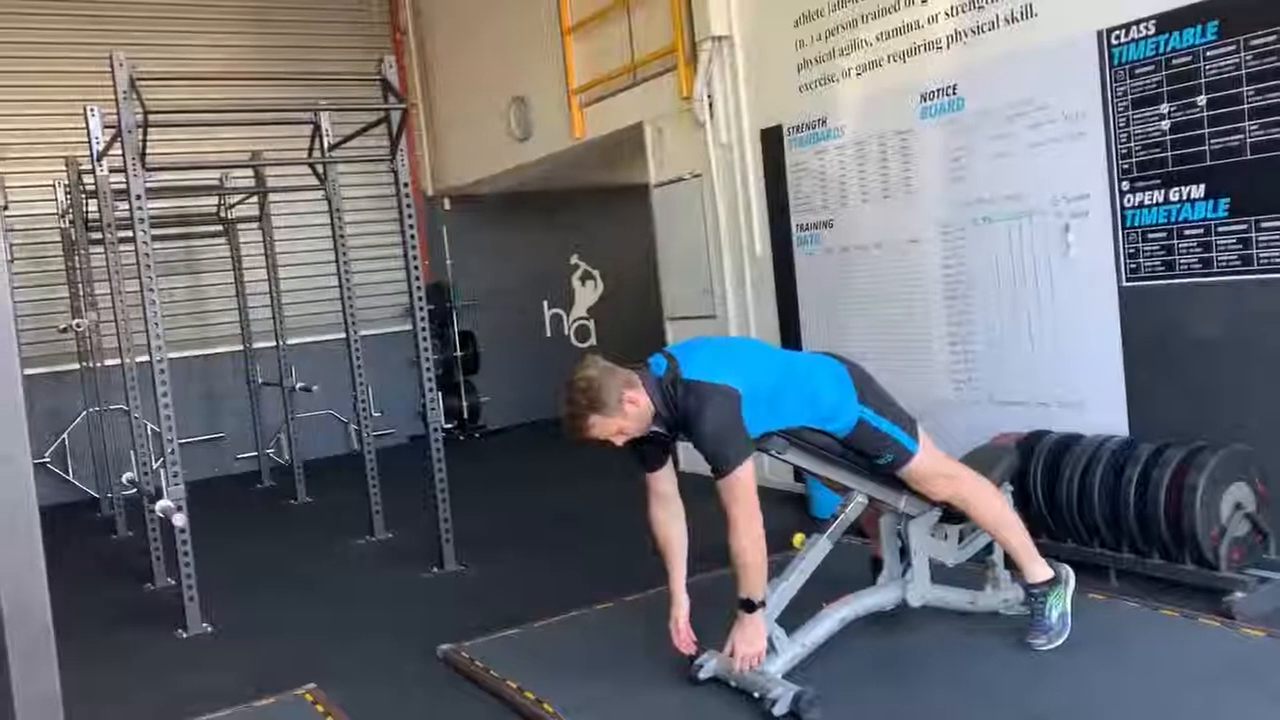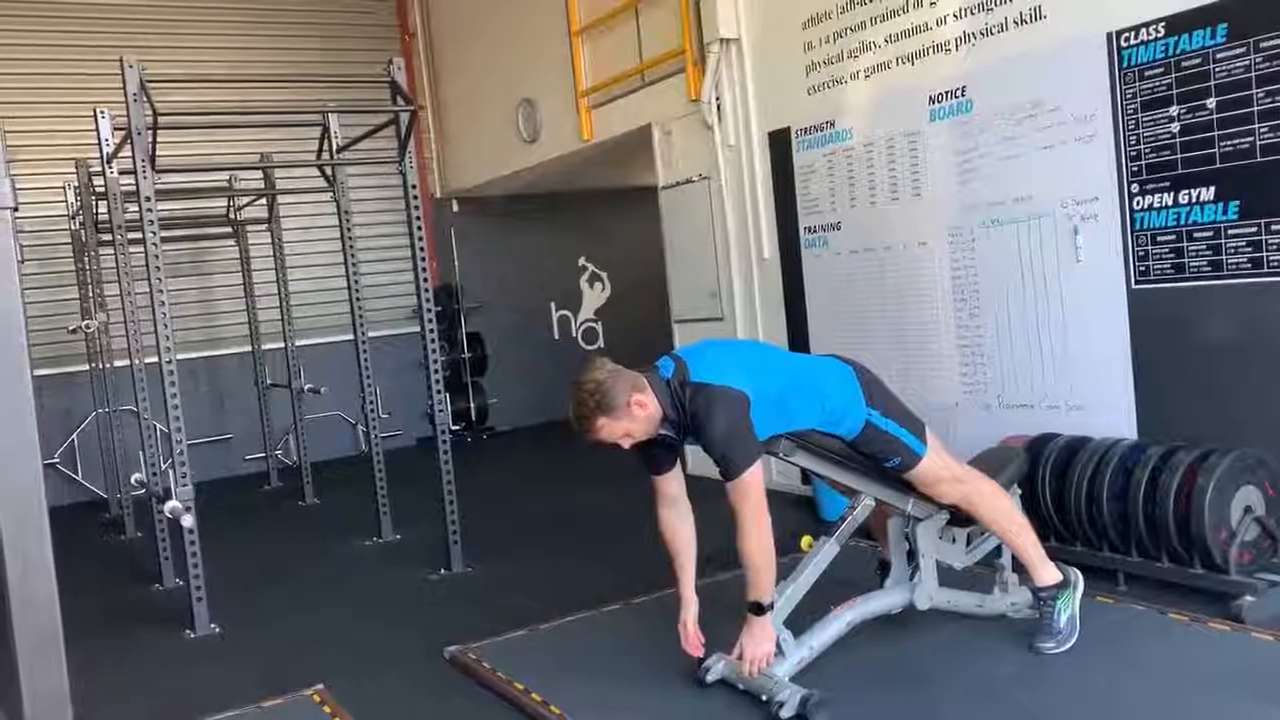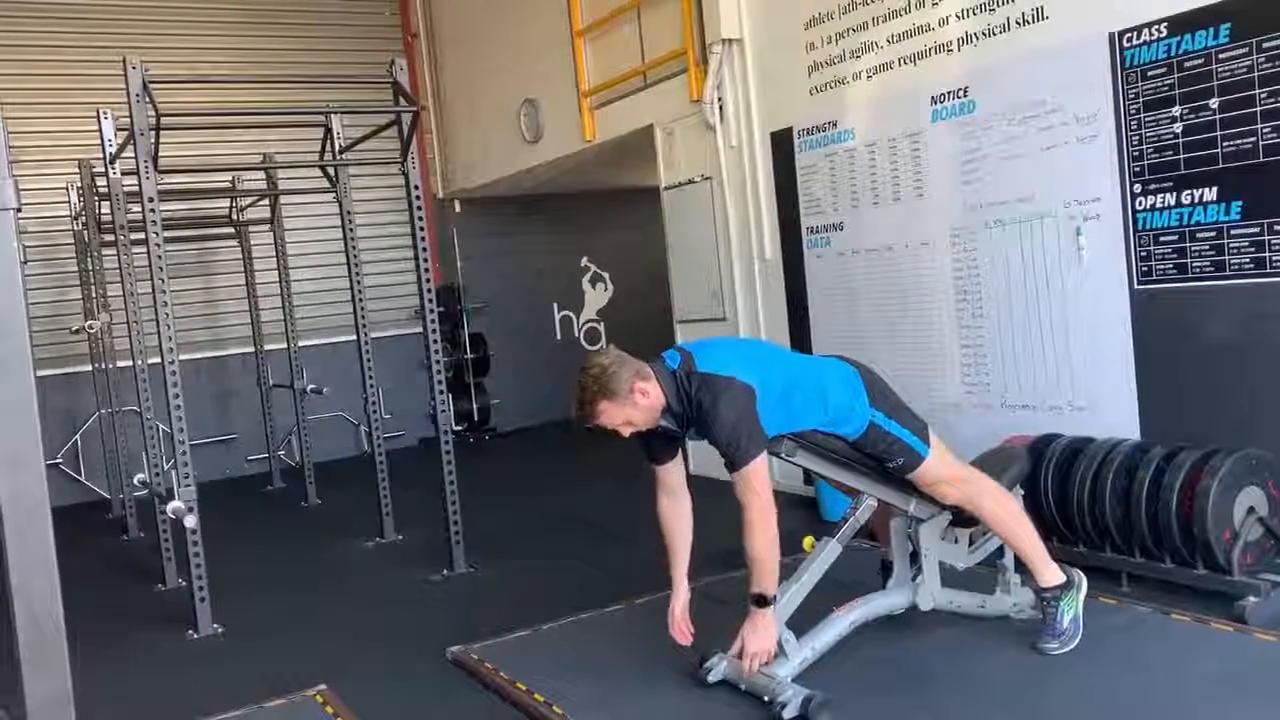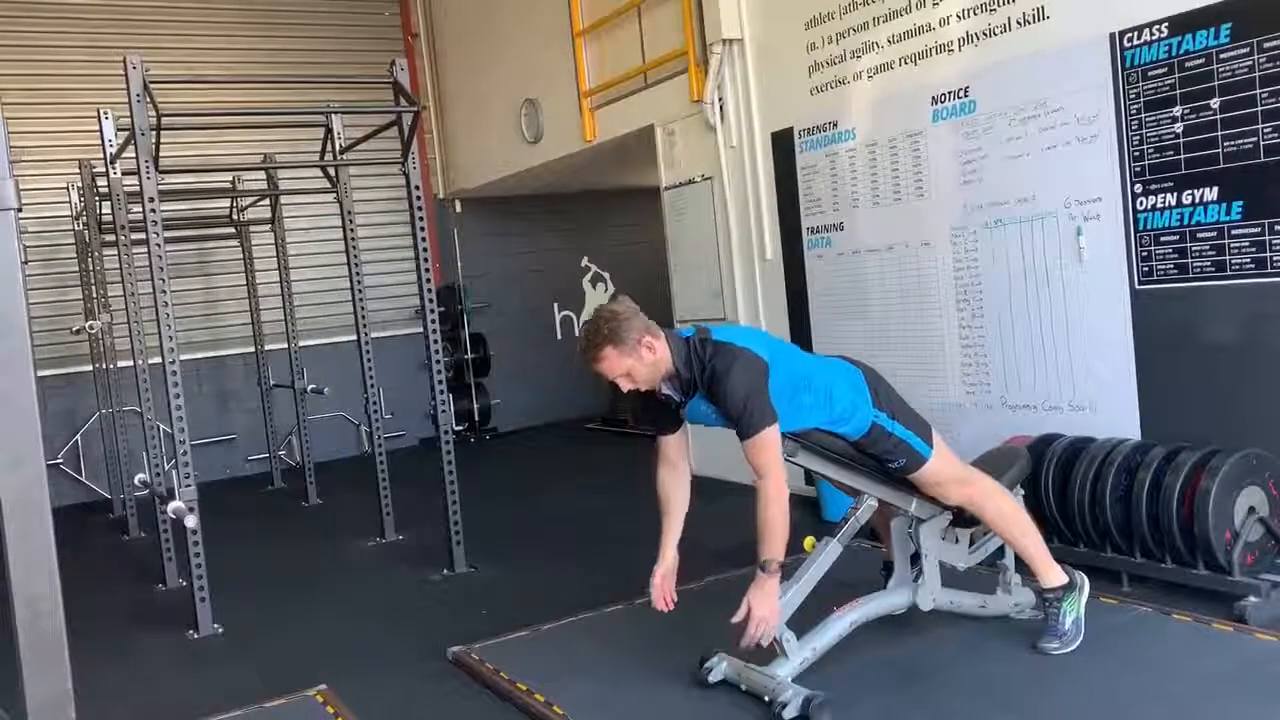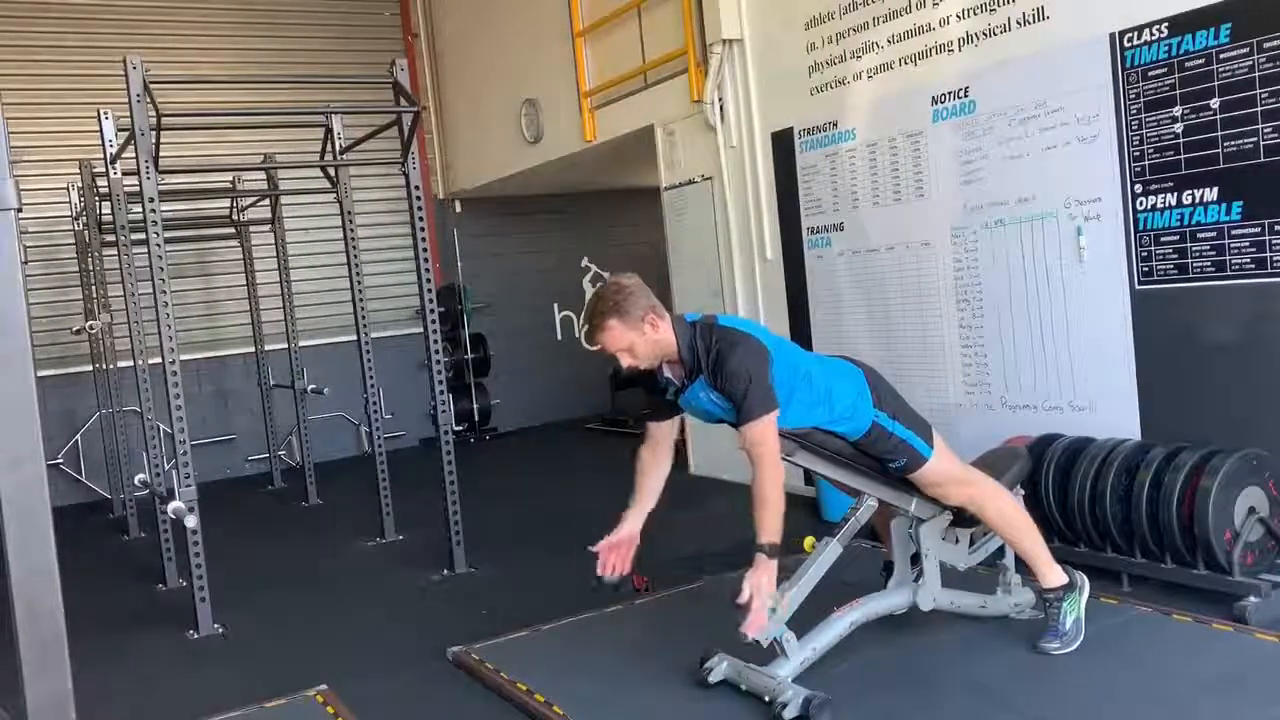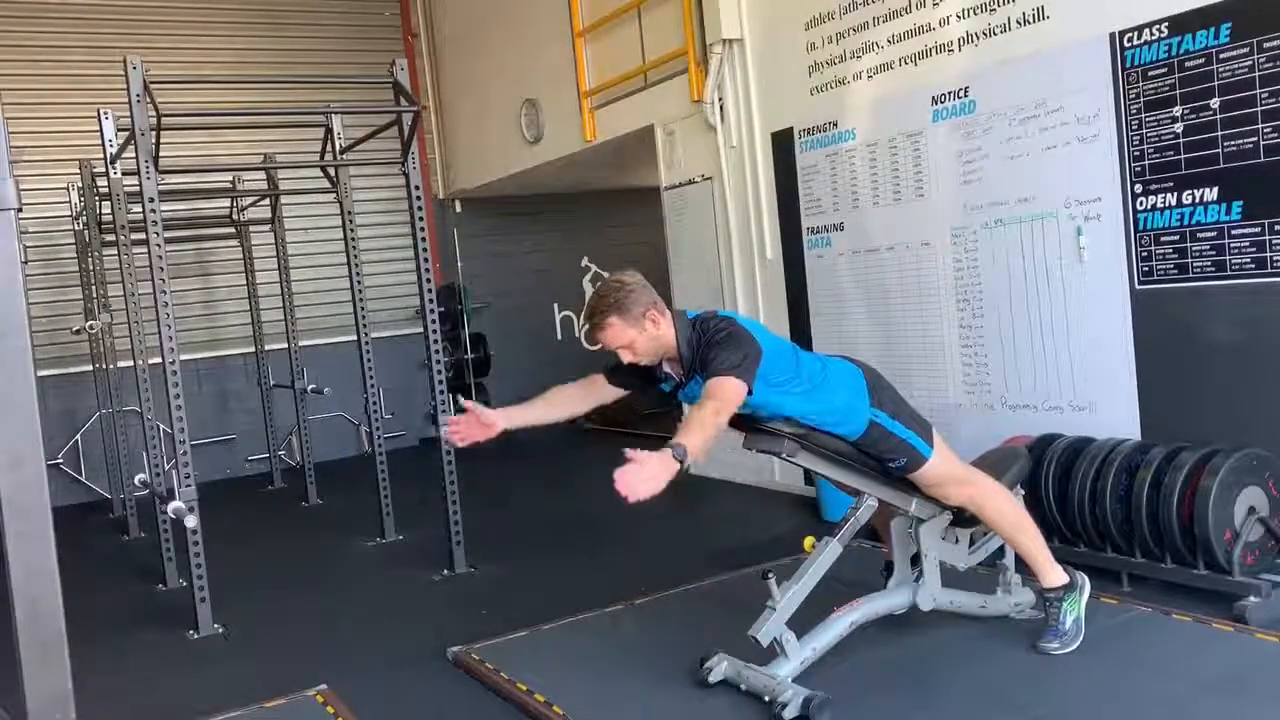
dt=0.5s
person 1, frame 1
left shoulder: (704, 403)
right shoulder: (643, 398)
left elbow: (744, 517)
right elbow: (664, 501)
left wrist: (750, 615)
right wrist: (678, 595)
left hip: (837, 395)
right hip: (805, 409)
left knee: (939, 479)
left ankle: (1044, 580)
person 1, frame 2
left shoulder: (712, 406)
right shoulder: (649, 402)
left elbow: (752, 519)
right elbow: (672, 504)
left wrist: (759, 617)
right wrist: (688, 598)
left hip: (845, 398)
right hip: (812, 412)
left knee: (948, 482)
left ankle: (1053, 583)
person 1, frame 3
left shoulder: (718, 397)
right shoulder: (654, 398)
left elbow: (758, 508)
right elbow: (672, 494)
left wrist: (762, 610)
right wrist: (680, 587)
left hip: (848, 400)
right hip: (814, 413)
left knee: (951, 483)
left ankle: (1057, 585)
person 1, frame 4
left shoulder: (728, 367)
right shoulder: (657, 383)
left elbow: (772, 479)
right elbow: (672, 463)
left wrist: (767, 579)
right wrist: (667, 554)
left hip: (853, 401)
right hip: (815, 420)
left knee: (955, 485)
left ankle: (1058, 585)
person 1, frame 5
left shoulder: (732, 352)
right shoulder: (660, 370)
left elbow: (766, 463)
right elbow: (658, 447)
left wrist: (766, 562)
right wrist: (631, 526)
left hip: (854, 402)
right hip: (816, 422)
left knee: (956, 486)
left ankle: (1059, 585)
person 1, frame 6
left shoulder: (724, 338)
right shoulder: (653, 357)
left elbow: (718, 408)
right elbow: (585, 392)
left wrist: (669, 462)
right wrist: (503, 419)
left hip: (856, 401)
right hip: (818, 422)
left knee: (956, 485)
left ankle: (1060, 586)
right ankle: (912, 572)
